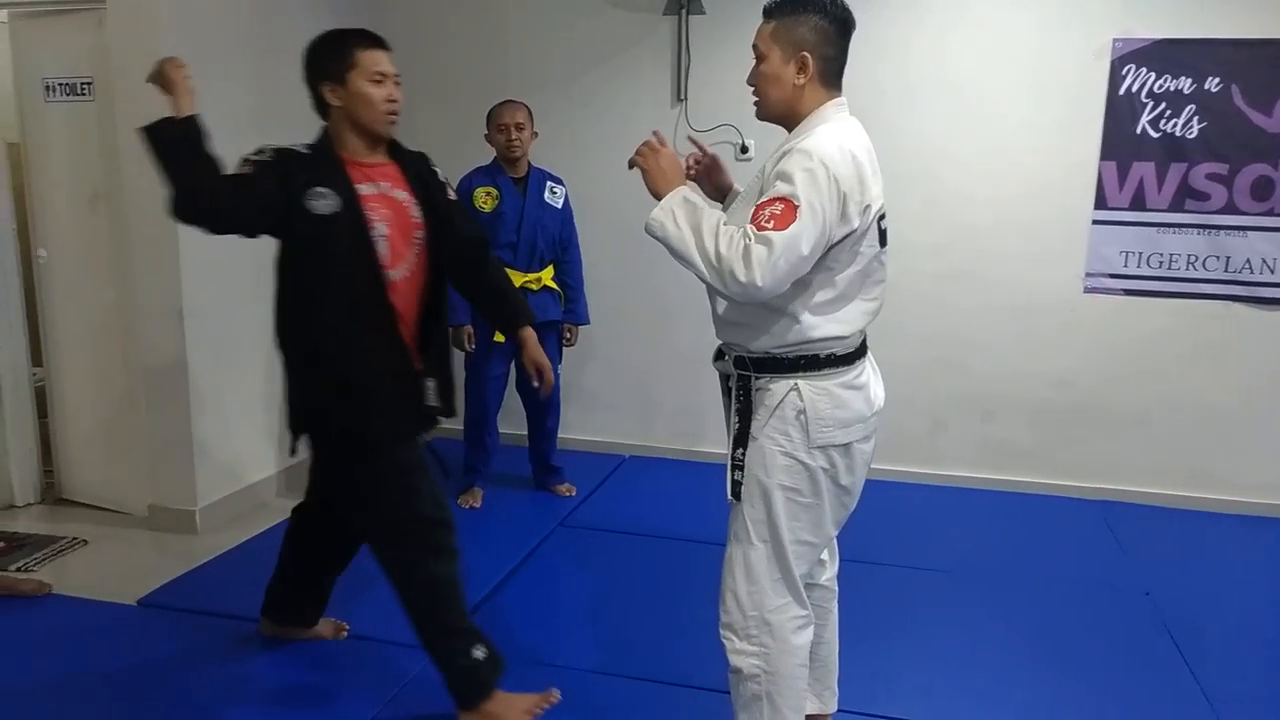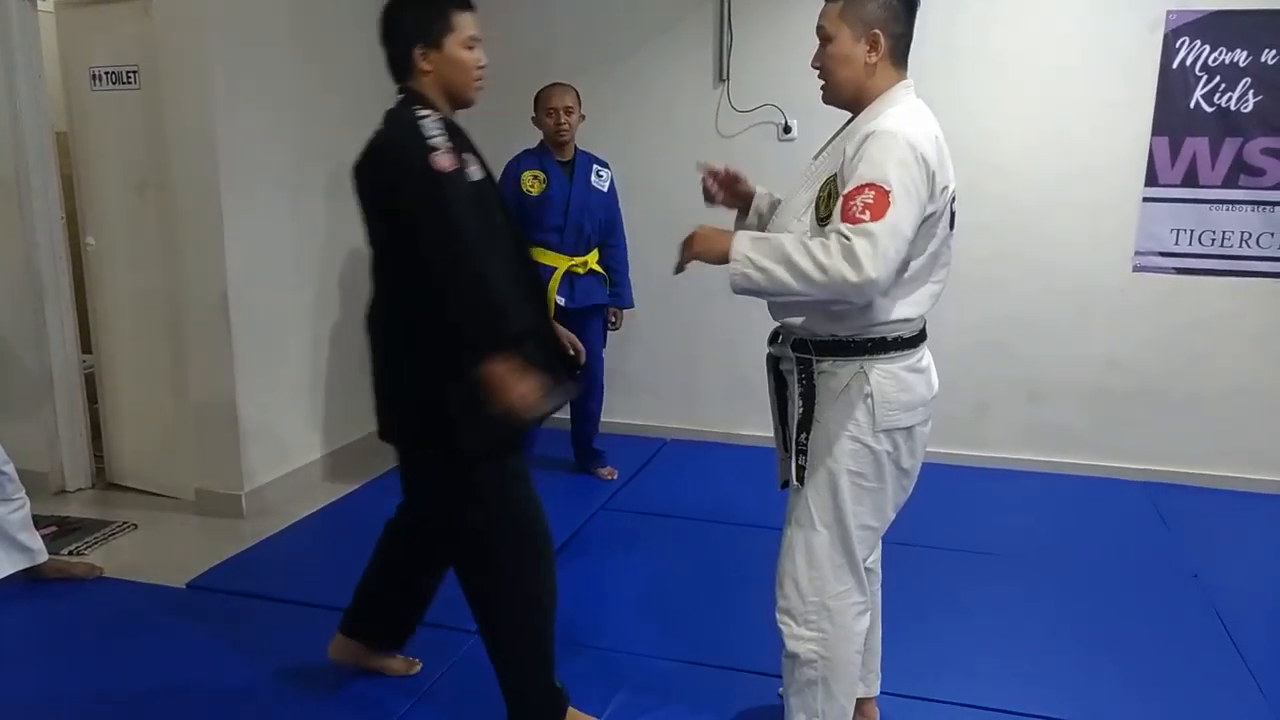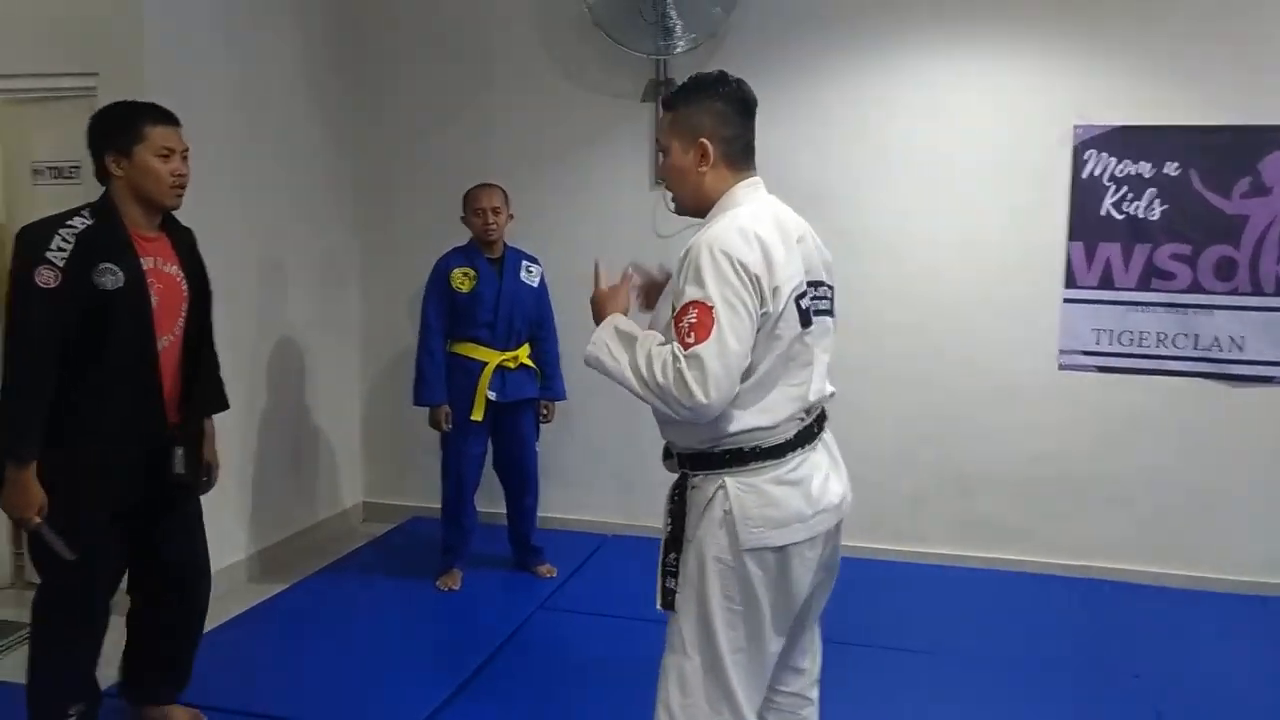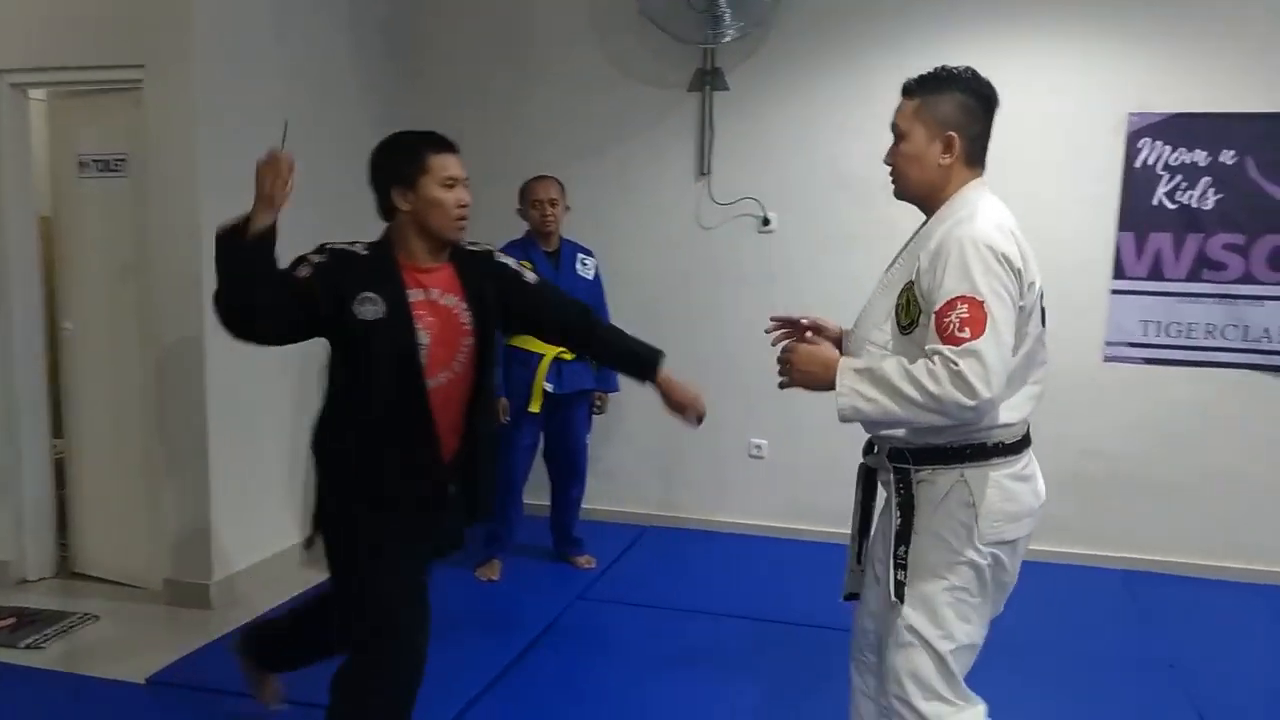
dt=1s
person 1, frame 1
left shoulder: (818, 155)
right shoulder: (831, 144)
left elbow: (754, 269)
left wrist: (675, 196)
right wrist: (727, 197)
left hip: (800, 402)
right hip: (814, 390)
left knee: (762, 599)
right knee: (805, 572)
person 1, frame 2
left shoulder: (895, 137)
right shoulder: (872, 129)
left elbow: (858, 266)
left wrist: (732, 248)
right wrist: (751, 204)
left hip: (859, 385)
right hip: (844, 377)
left knee: (819, 577)
right knee: (846, 558)
person 1, frame 3
left shoulder: (720, 244)
right shoulder: (793, 230)
left elbow: (695, 387)
left wrist: (614, 329)
right wrist: (677, 307)
left hip: (747, 501)
right hip: (805, 480)
person 1, frame 4
left shoulder: (973, 240)
right shoulder: (946, 231)
left elbow: (967, 383)
left wrist: (839, 376)
right wrist: (844, 342)
left hip: (961, 494)
right hip: (929, 484)
right knee: (881, 654)
person 2, frame 1
left shoulder: (418, 173)
right shoulder: (295, 174)
left elbow: (469, 257)
right elbow: (209, 204)
left wrist: (521, 327)
right wrist: (182, 112)
left hip: (399, 381)
right hip: (347, 387)
left knee: (338, 504)
right knee: (420, 528)
left ankle: (288, 611)
person 2, frame 2
left shoulder: (420, 136)
right shoulder: (419, 140)
left elbow: (480, 248)
right elbow: (450, 261)
left wrist: (541, 325)
right wrist: (497, 363)
left hip: (437, 374)
right hip: (447, 383)
left knee: (433, 518)
right knee: (512, 542)
left ankle: (366, 634)
person 2, frame 3
left shoulder: (181, 242)
right shoulder: (62, 244)
left wrist: (204, 431)
left hip: (165, 459)
right hip: (88, 465)
left knee: (182, 584)
right knee: (75, 603)
person 2, frame 4
left shoulder: (484, 272)
right shoulder: (347, 272)
left elbow: (566, 319)
right elbow: (249, 313)
left wrist: (656, 372)
right wrist: (260, 223)
left hip: (440, 487)
right hip: (370, 490)
left knee: (365, 603)
right knee: (392, 634)
left ankle: (267, 647)
person 3, frame 1
left shoulder: (553, 189)
right shoulder: (473, 186)
left elbow: (569, 257)
left wrist: (572, 314)
right wrist: (460, 317)
left hip: (542, 309)
left knee: (544, 396)
right knee: (483, 398)
left ankle: (548, 472)
right ankle: (473, 480)
person 3, frame 2
left shoulder: (599, 172)
right shoulder: (520, 169)
left elbow: (613, 242)
left wrist: (617, 296)
left hip: (586, 294)
left knee: (589, 380)
left ankle: (589, 455)
person 3, frame 3
left shoulder: (529, 268)
right shoulder: (449, 267)
left elbow: (544, 334)
right elbow: (433, 337)
left wrist: (549, 390)
right wrist: (435, 397)
left hip: (518, 386)
right hip: (466, 386)
left knee: (523, 474)
right knee: (460, 476)
left ankle: (528, 553)
right ankle: (453, 561)
person 3, frame 4
left shoulder: (584, 260)
right shoulder: (507, 259)
left elbow: (599, 326)
left wrist: (603, 381)
right wrist: (495, 389)
left hip: (573, 379)
right hip: (522, 379)
left knee: (571, 466)
right knee: (511, 467)
left ankle: (568, 543)
right ankle: (494, 551)
